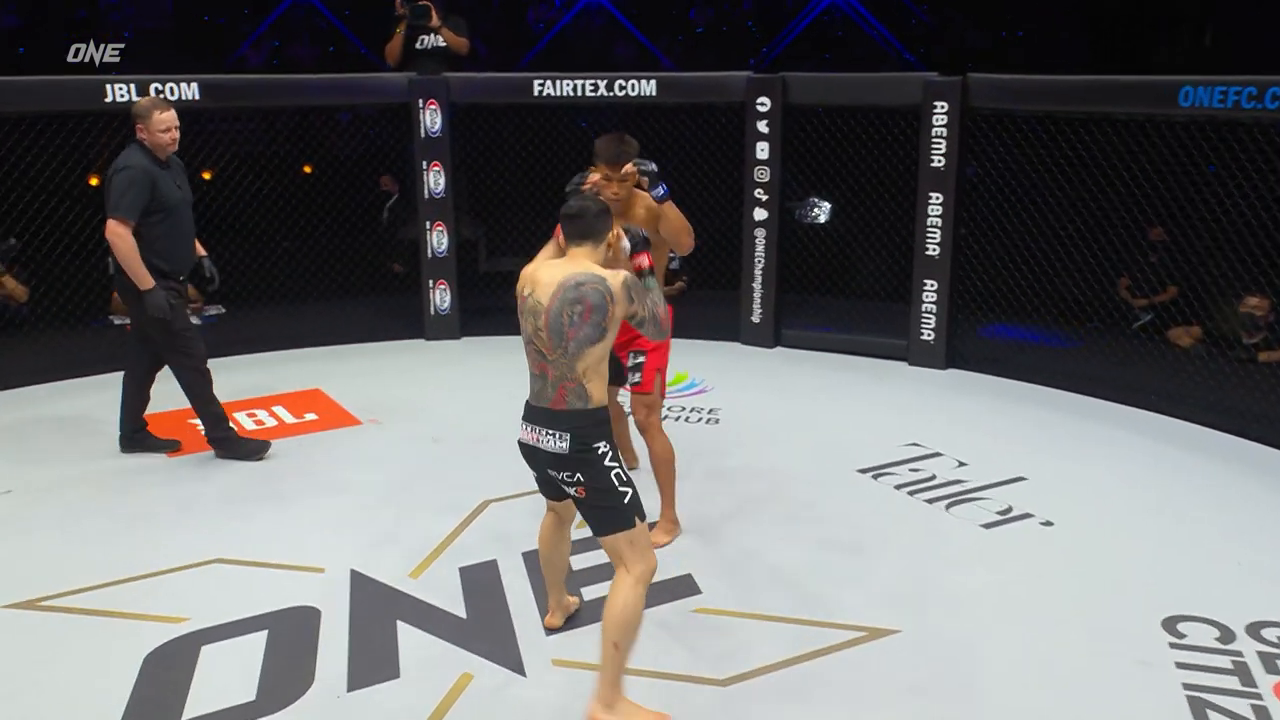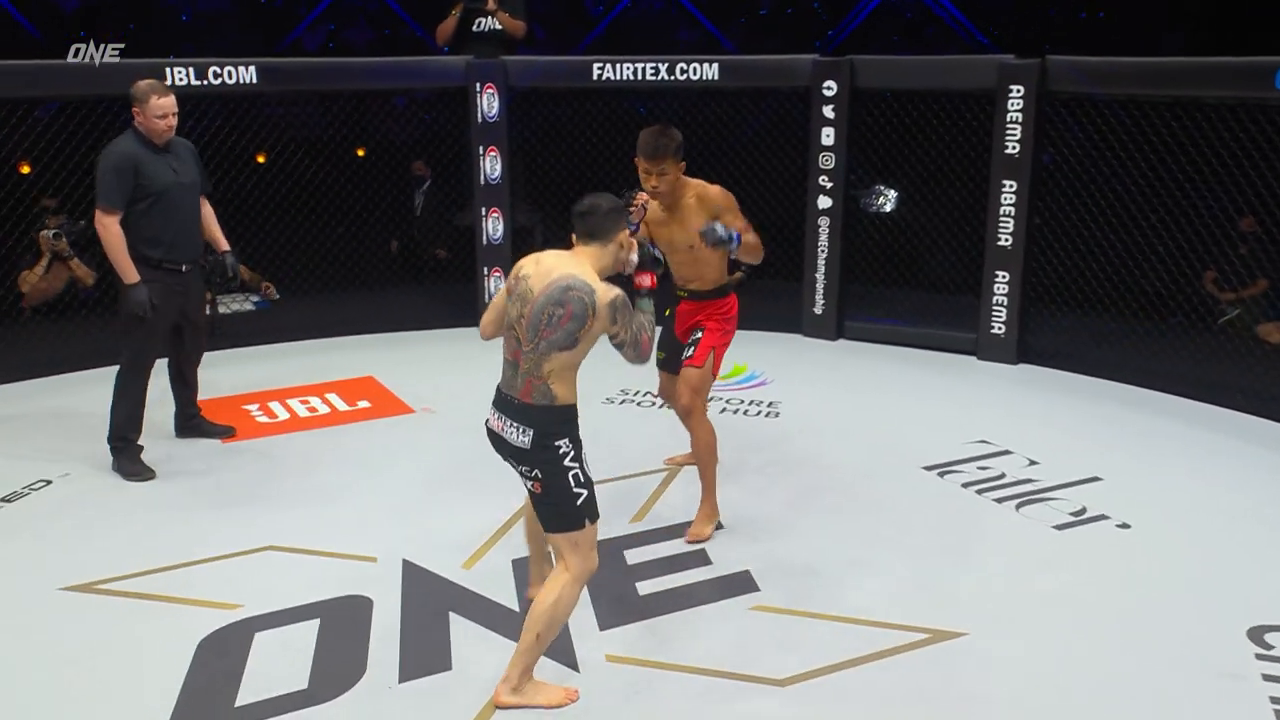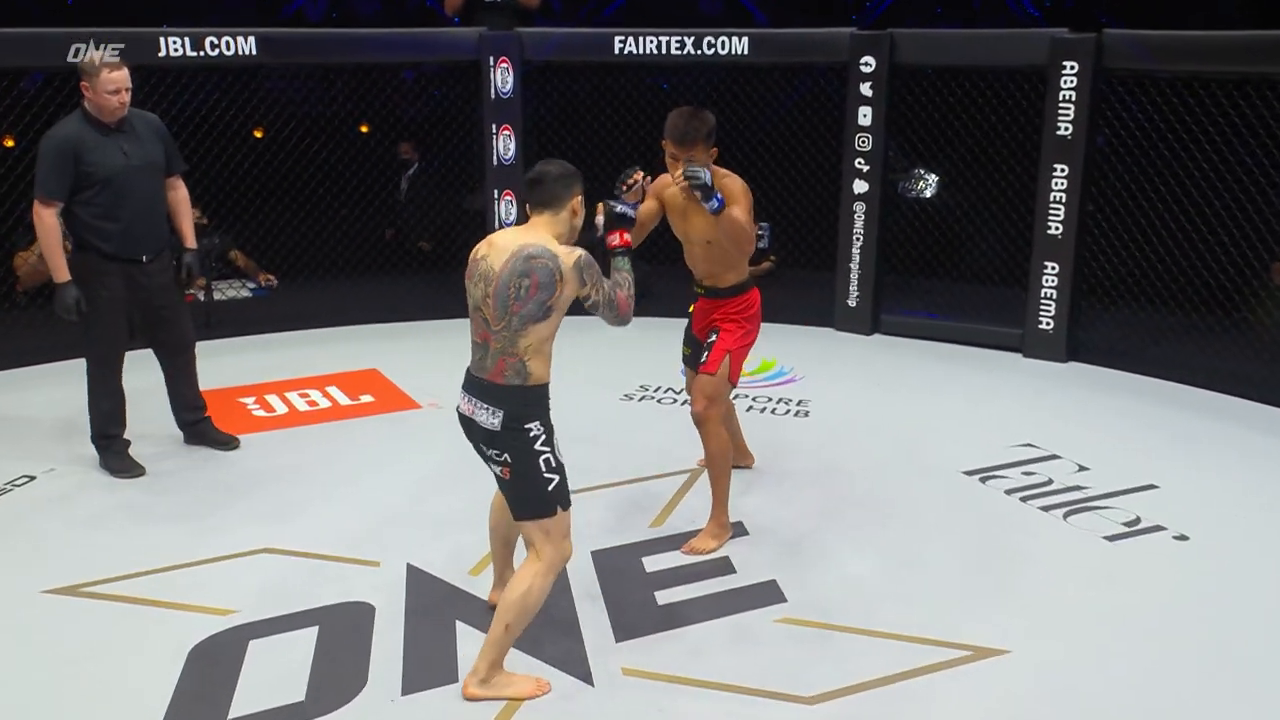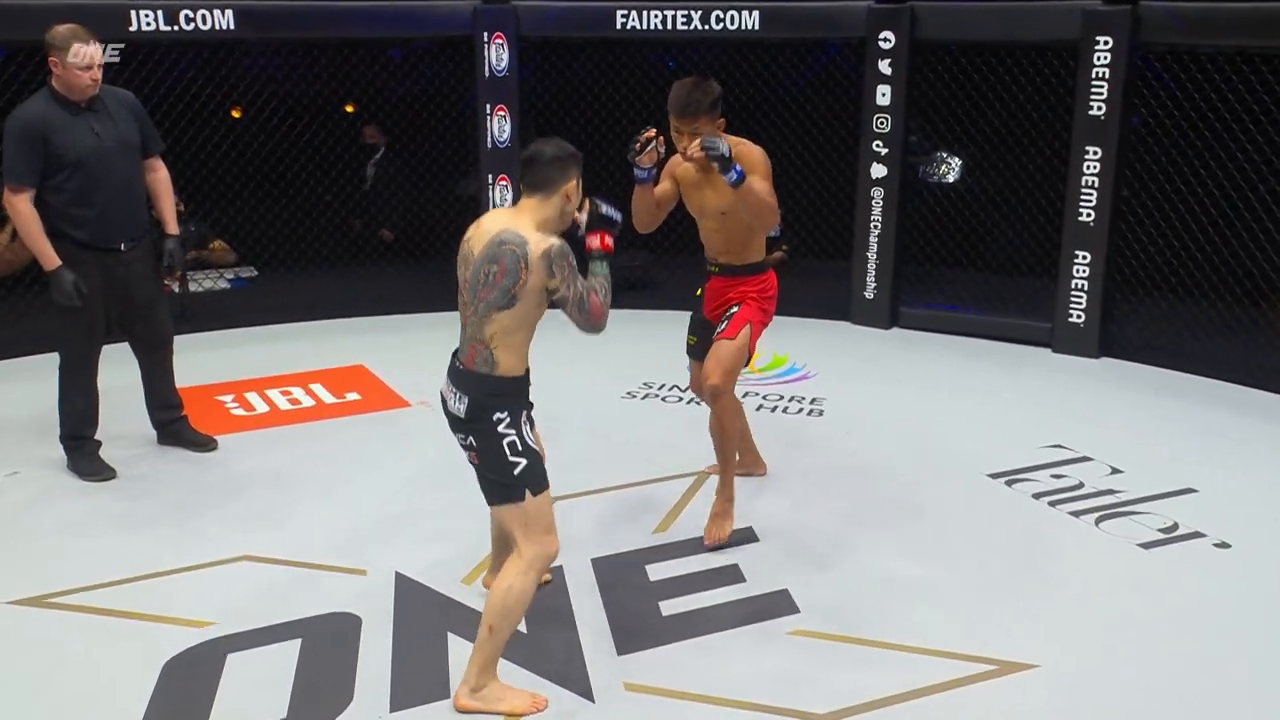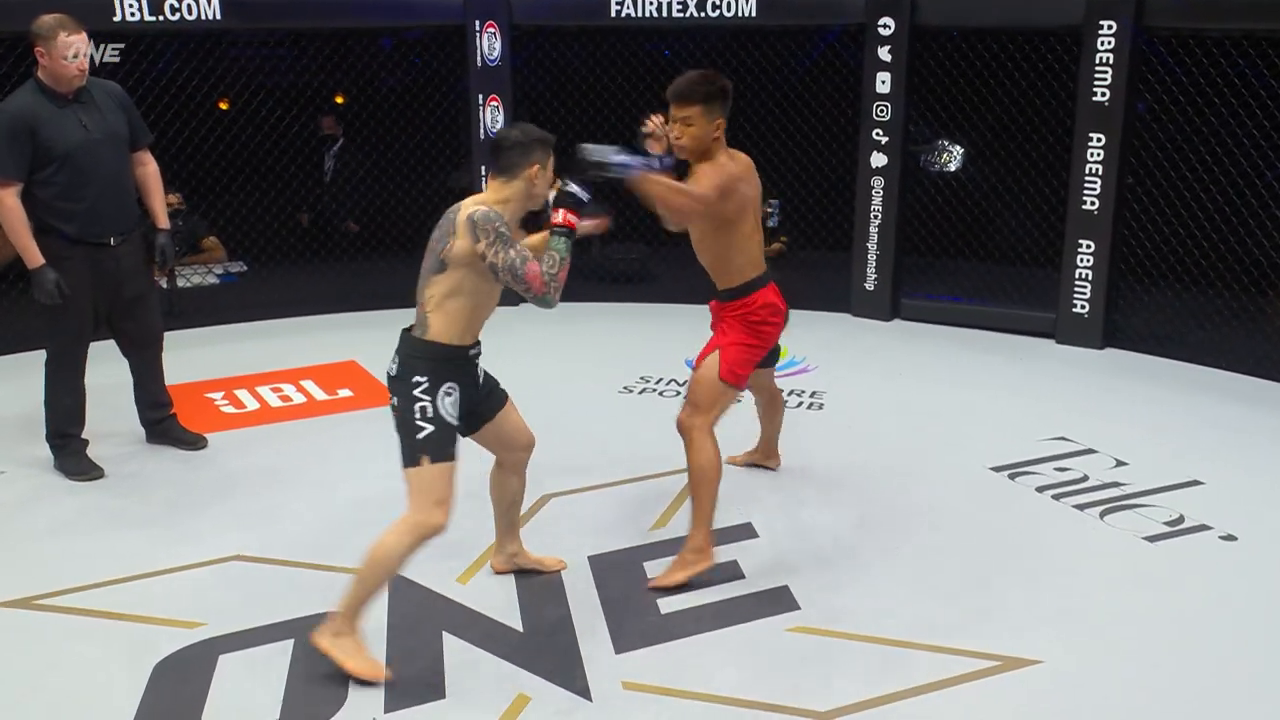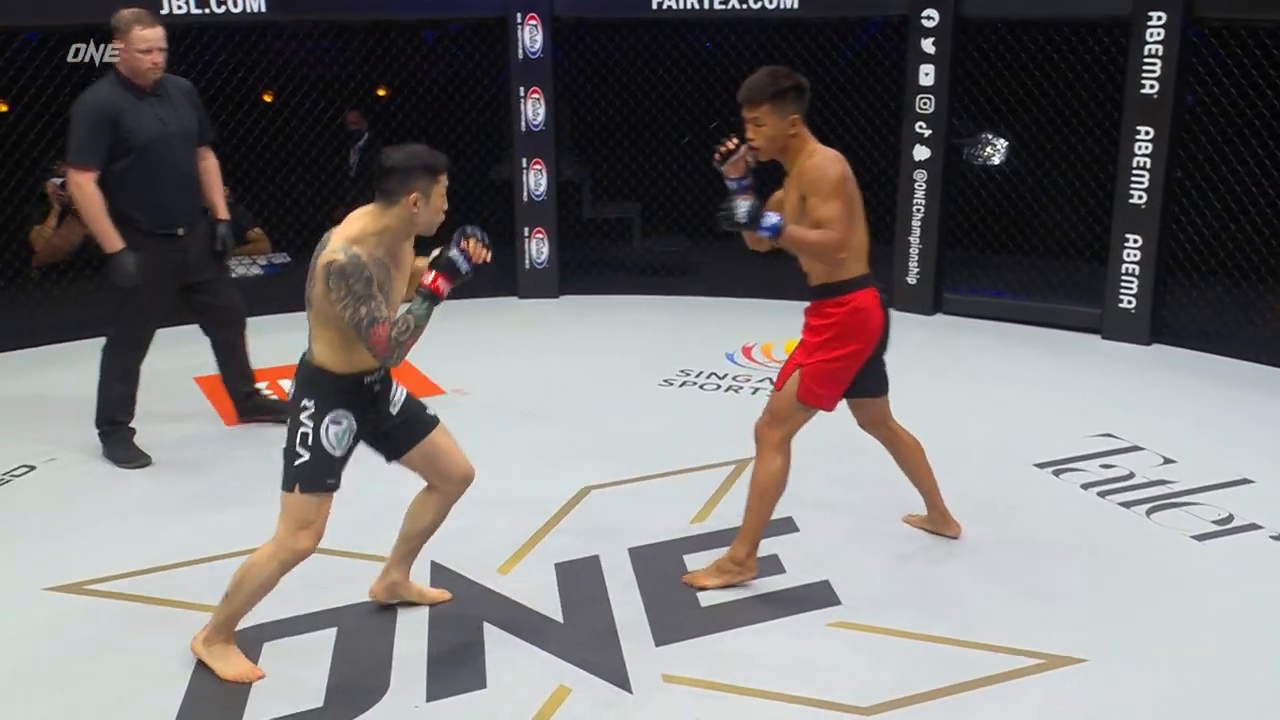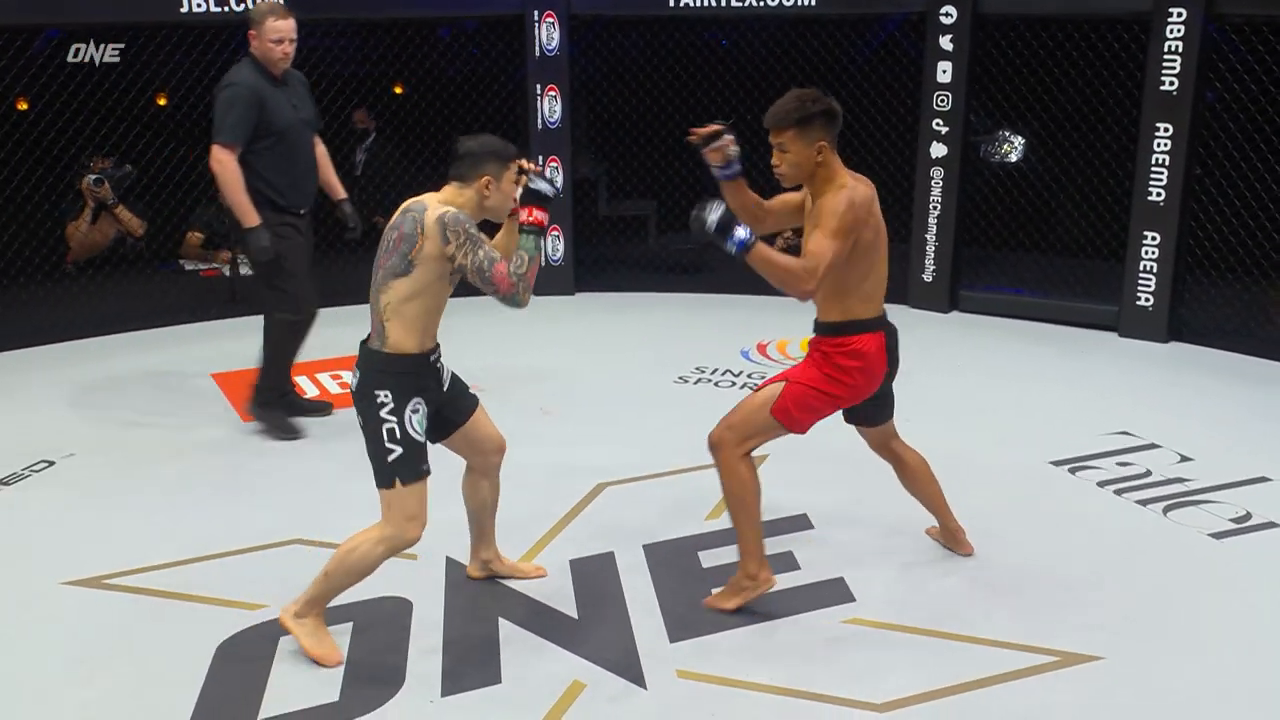
dt=0.5s
person 1, frame 1
left shoulder: (532, 277)
right shoulder: (618, 284)
right elbow: (661, 325)
left wrist: (560, 236)
right wrist: (644, 265)
left hip: (534, 429)
right hip: (584, 438)
left knee: (559, 510)
right knee: (636, 567)
left ankle: (556, 606)
person 1, frame 2
left shoulder: (529, 263)
right shoulder: (604, 297)
left elbow: (487, 331)
right elbow: (640, 352)
right wrist: (645, 282)
left hip: (502, 416)
right hip: (545, 431)
left knee: (543, 489)
right knee: (577, 565)
left ankle: (537, 578)
right ankle: (516, 684)
person 1, frame 3
left shoulder: (485, 247)
right shoulder: (570, 261)
right elbow: (621, 313)
right wrist: (618, 239)
left hip: (474, 401)
right hip: (518, 414)
left knee: (512, 486)
right knee: (551, 554)
left ankle: (503, 584)
right ankle: (485, 674)
person 1, frame 4
left shoulder: (486, 222)
right shoulder: (545, 250)
right elbow: (594, 319)
left wrist: (560, 231)
right wrist: (600, 245)
left hip: (465, 383)
right hip: (493, 404)
left knee: (532, 461)
right knee: (538, 548)
left ankle: (500, 566)
person 1, frame 5
left shoulder: (482, 208)
right shoulder: (484, 219)
left elbow: (518, 252)
right elbow: (545, 292)
left wrist: (560, 228)
right wrist: (565, 222)
left hip: (460, 363)
right hip: (428, 374)
left knee: (519, 446)
right knee: (426, 518)
left ankle: (508, 550)
right ankle: (339, 628)
person 1, frame 6
left shoulder: (394, 233)
right shoulder: (345, 258)
right elbow: (388, 348)
left wrist: (448, 260)
right wrist: (438, 283)
left hip: (375, 386)
right hip: (326, 397)
left knee: (455, 474)
right knee: (297, 541)
left ankle: (394, 578)
right ankle: (214, 636)
person 1, frame 7
left shoulder: (427, 206)
right shoulder: (449, 220)
left elbow: (483, 265)
right elbow: (515, 291)
left wrist: (516, 220)
right wrist: (535, 217)
left hip: (420, 365)
right hip: (390, 381)
left knee: (490, 450)
right knee: (401, 529)
left ankle: (485, 557)
right ankle: (306, 612)
person 2, frame 1
left shoulder: (652, 206)
left elbow: (685, 245)
left wrist: (658, 189)
right wrist: (573, 202)
left knee: (646, 417)
left ankle: (669, 517)
right ankle: (626, 456)
person 2, frame 2
left shoulder: (711, 198)
right shoulder: (646, 206)
left elbow: (756, 254)
left wrist: (730, 237)
right wrist: (632, 227)
left hip: (714, 310)
right hip: (681, 305)
left knee: (690, 402)
right knee: (669, 392)
left ankle: (709, 511)
right ankle: (701, 451)
person 2, frame 3
left shoulder: (732, 187)
right shoulder: (663, 187)
left elbow: (744, 249)
right elbow: (628, 241)
left wrist: (711, 199)
right wrist: (628, 202)
left hip: (735, 307)
right hip: (703, 300)
left knee: (704, 408)
right knee: (702, 391)
left ankle: (719, 522)
right ankle: (739, 452)
person 2, frame 4
left shoulder: (750, 156)
right shoulder: (678, 165)
left elbow: (769, 222)
right elbow: (644, 223)
left wrist: (730, 169)
right wrist: (644, 170)
left hip: (750, 288)
right hip: (712, 282)
left knee: (716, 384)
right knee: (704, 383)
left ankle: (726, 497)
right ankle: (749, 458)
person 2, frame 5
left shoulder: (729, 168)
right shoulder: (692, 167)
left elbow: (685, 207)
right elbow: (676, 221)
left wrist: (627, 165)
right wrist: (657, 158)
left hip: (751, 311)
right hip: (745, 304)
left knee: (694, 421)
right knee: (760, 385)
left ankle: (698, 549)
right ankle: (768, 450)
person 2, frame 6
left shoulder: (822, 166)
right shoulder: (797, 173)
left elbow: (835, 246)
right elbow: (759, 242)
left wrist: (767, 218)
right wrist: (738, 182)
left hip: (843, 313)
right hip: (857, 311)
left knee: (772, 432)
right knee: (878, 422)
left ankle: (740, 559)
right ankle: (940, 515)
person 2, frame 7
left shoulder: (845, 201)
right shoulder: (827, 190)
left elbow: (803, 282)
right elbow: (763, 218)
left wrist: (733, 239)
right wrist: (728, 170)
left hip: (843, 356)
right hip: (871, 344)
left knee: (727, 440)
right knee: (886, 442)
left ankle: (753, 572)
right ankle: (952, 533)
person 3, frame 1
left shoulder: (172, 164)
right shoulder: (134, 169)
right elbow: (116, 232)
left wrist: (200, 254)
right wrist: (148, 288)
left hip: (166, 280)
right hip: (151, 284)
left knee: (147, 356)
right knee: (191, 358)
left ankle: (133, 433)
right ankle: (222, 437)
person 3, frame 2
left shoulder: (184, 149)
right shoulder: (121, 156)
left elbow: (200, 203)
right elbow: (107, 222)
left wrist: (224, 249)
right wrist: (133, 282)
left hip: (189, 272)
right hip: (150, 279)
left knee: (189, 350)
right knee: (138, 362)
left ankle: (189, 419)
right ankle: (123, 448)
person 3, frame 3
left shoulder: (150, 126)
right shoulder: (64, 139)
left elbow: (174, 187)
right elbow: (45, 212)
left wrist: (189, 246)
right wrist: (63, 281)
left hip: (157, 262)
right hip: (102, 269)
left knee: (179, 345)
right knee: (106, 358)
left ankle: (194, 423)
right ankle: (110, 445)
person 3, frame 4
left shoulder: (124, 103)
left elbow: (154, 168)
left wrist: (171, 232)
right wrist: (54, 267)
left hip: (137, 250)
right hip: (80, 258)
left knee: (157, 340)
right knee: (80, 354)
left ankle: (170, 423)
right ankle: (80, 446)
person 3, frame 5
left shoulder: (111, 95)
left elbow: (143, 162)
left wrist: (162, 226)
left hip: (127, 246)
right hip: (68, 255)
left knee: (146, 337)
right knee: (68, 351)
left ankle: (159, 420)
right ankle: (66, 444)
person 3, frame 6
left shoulder: (182, 91)
right shoulder: (99, 104)
left elbow: (204, 157)
right elbow: (81, 182)
left wrist: (222, 218)
right wrist: (116, 250)
left hip: (194, 236)
right hip: (143, 244)
left knee: (228, 317)
right knee: (128, 339)
left ankle: (247, 400)
right ankle: (114, 432)
person 3, frame 7
left shoulder: (296, 81)
right shoulder: (241, 87)
left elbow: (313, 145)
right elbow: (222, 160)
left wrist: (341, 198)
right wrist: (252, 227)
left hip: (298, 216)
right hip: (270, 222)
left knee: (292, 306)
right knee: (294, 308)
left ankle: (280, 393)
right ankle: (267, 398)
